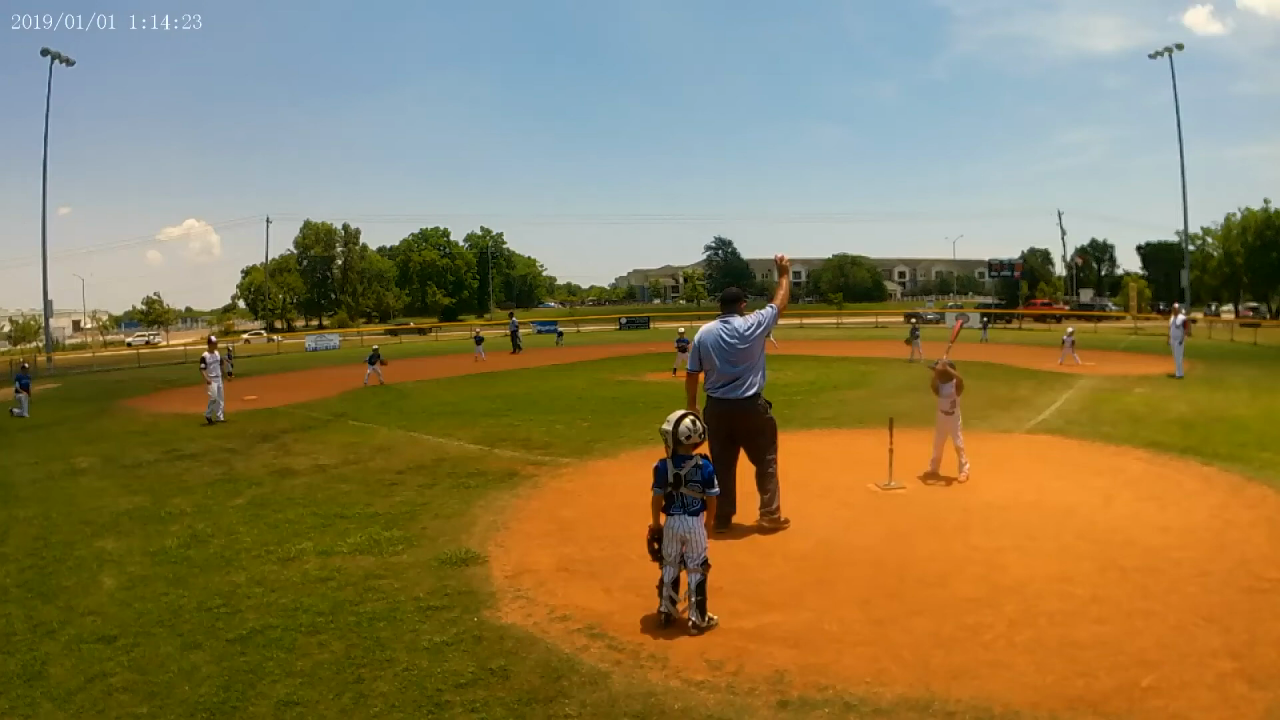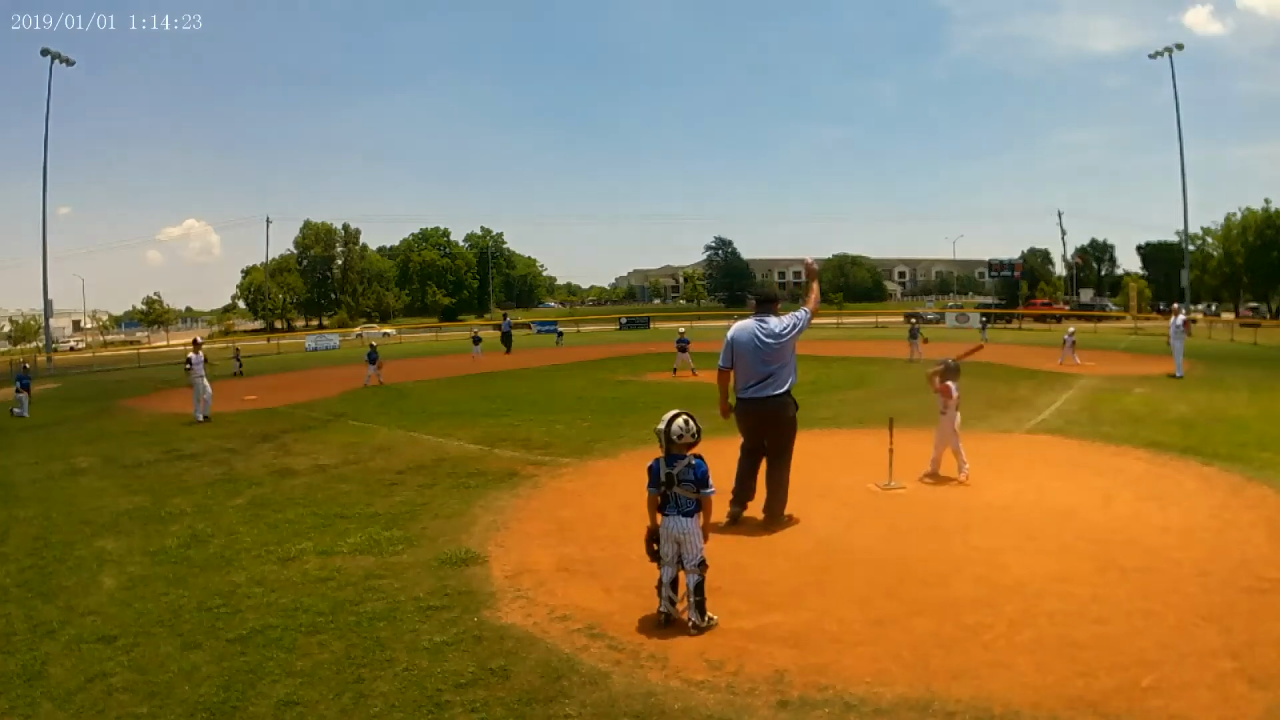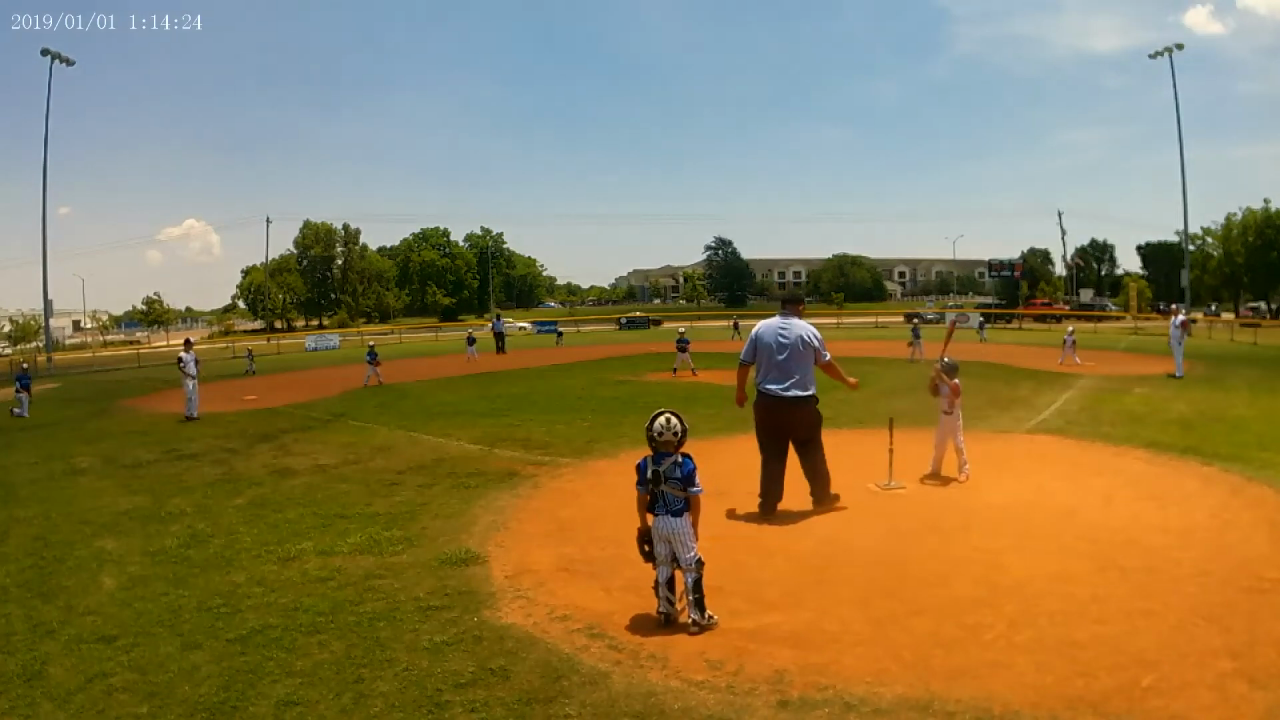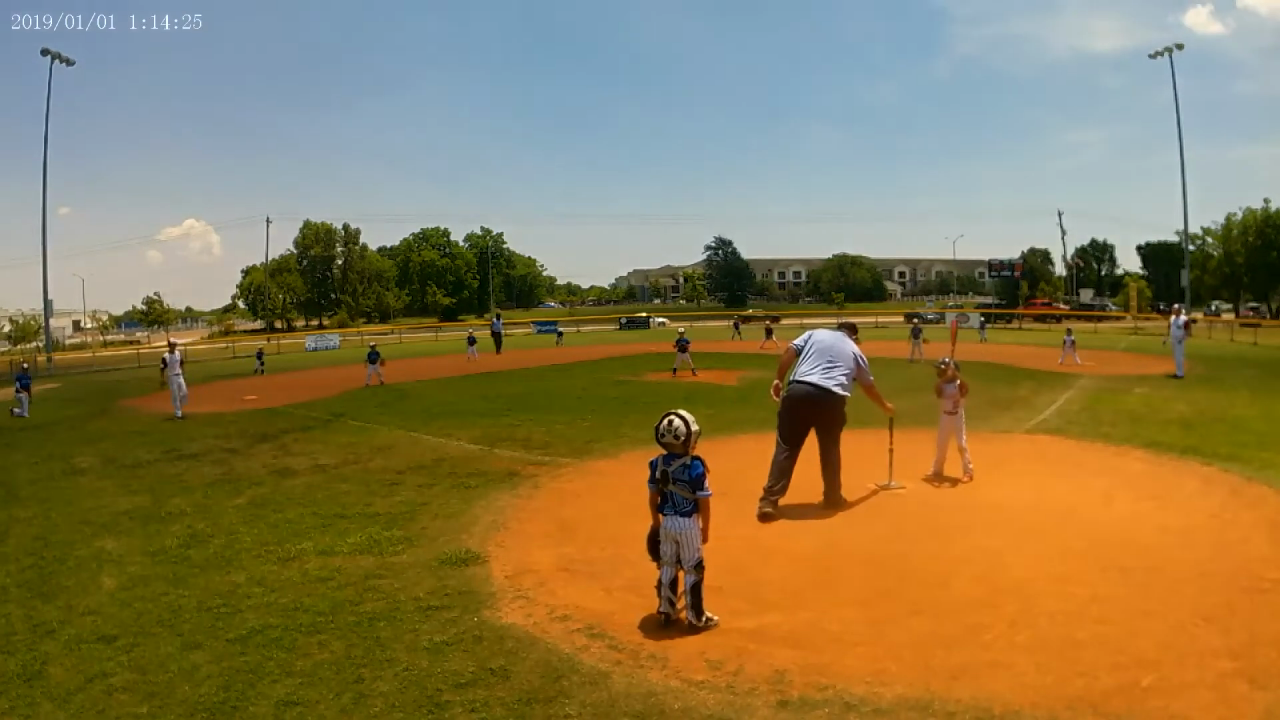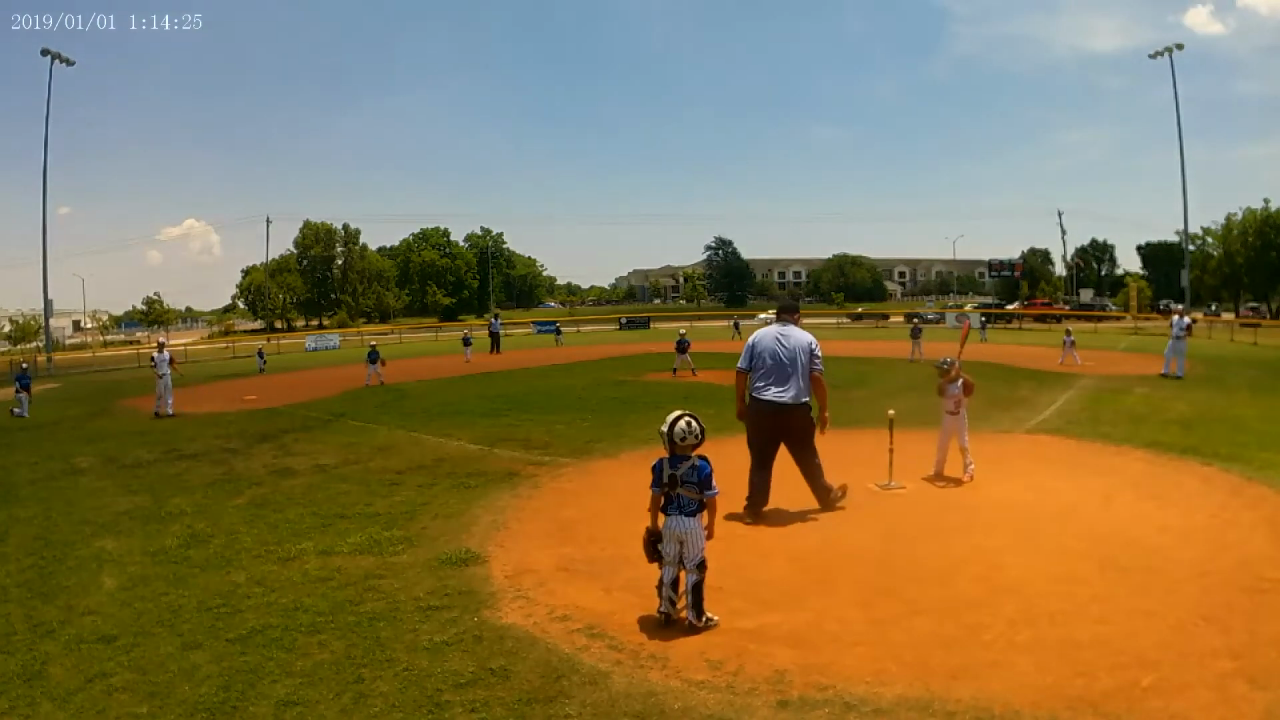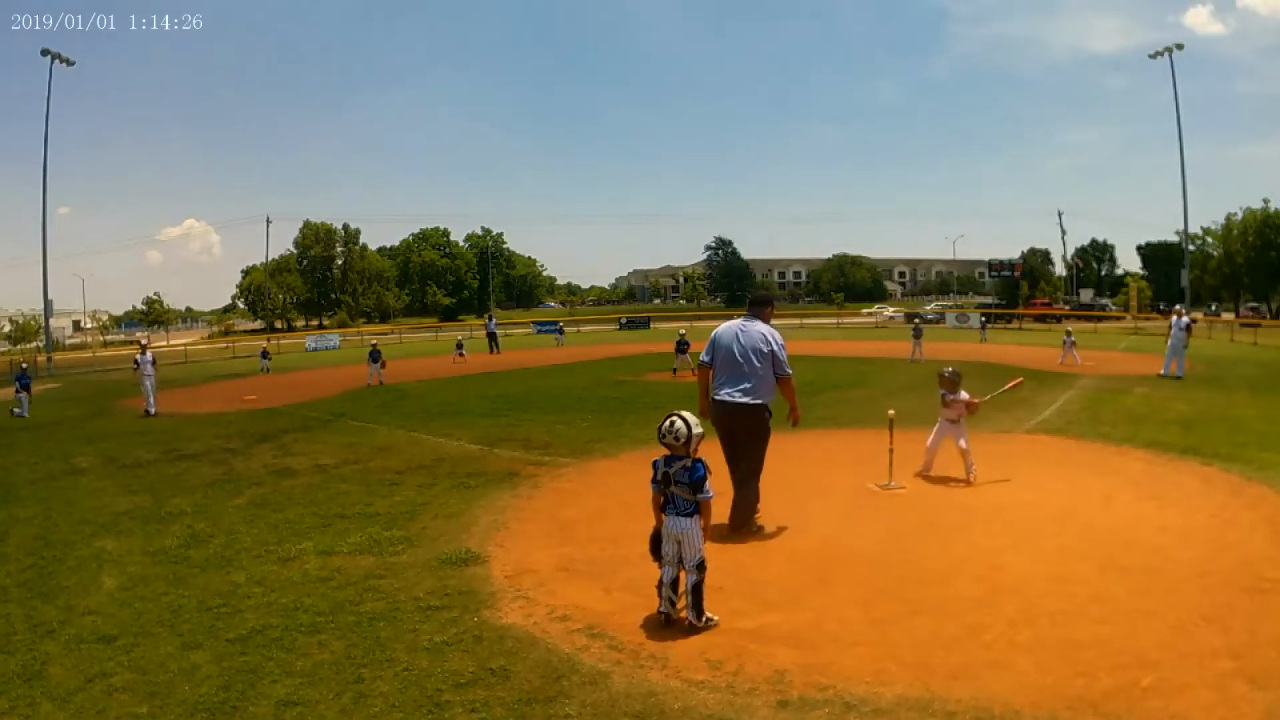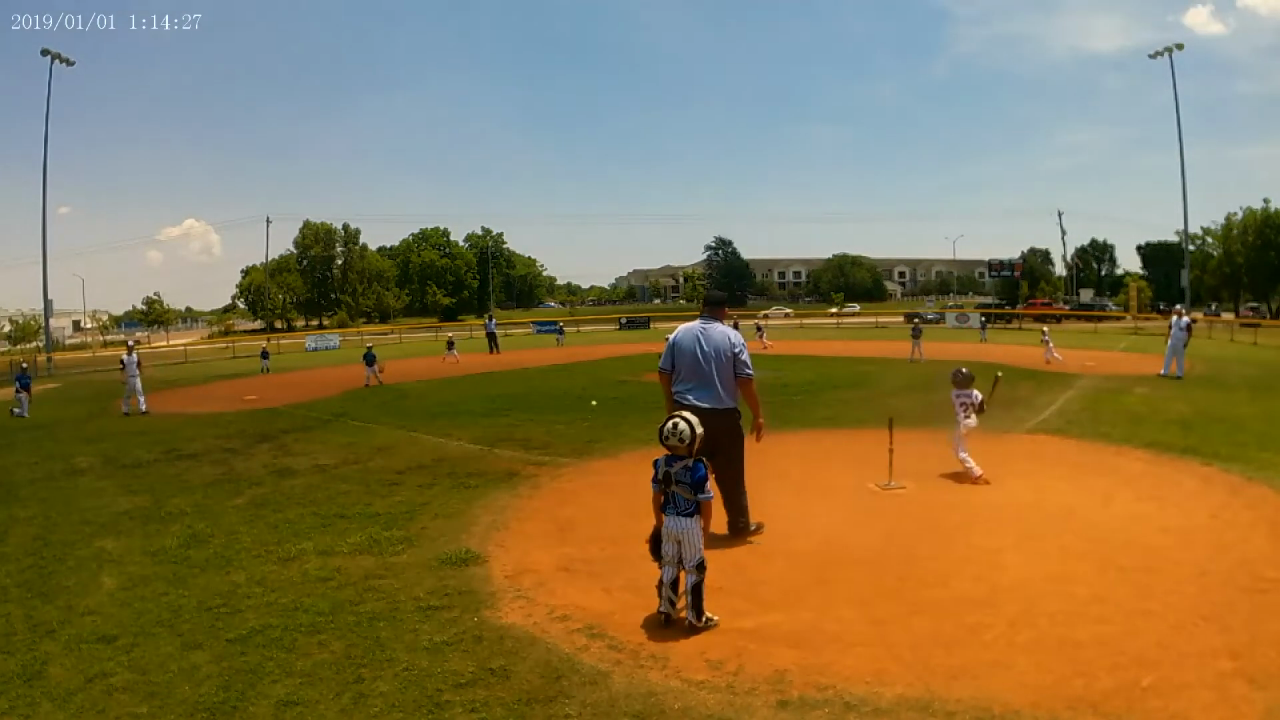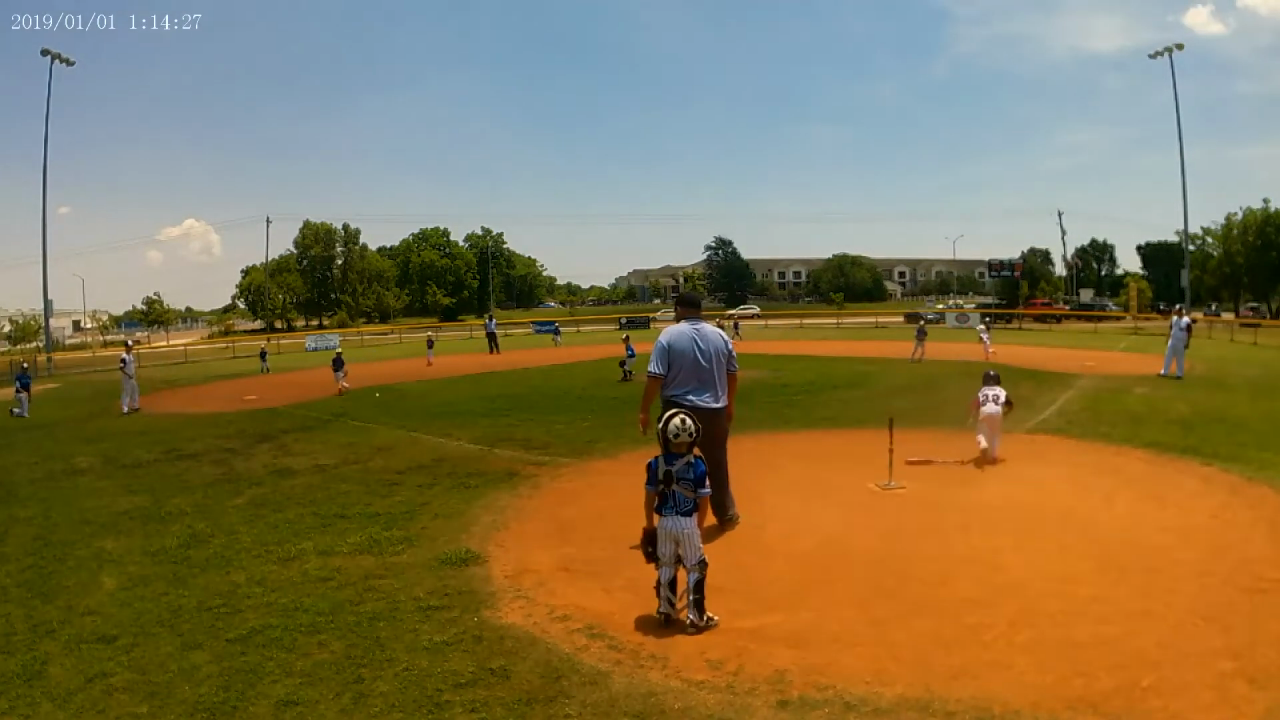
dt=0.7s
person 1, frame 1
left shoulder: (704, 332)
right shoulder: (752, 325)
left elbow: (692, 373)
right elbow: (780, 303)
left wrist: (692, 405)
right wrist: (784, 273)
left hip: (717, 407)
right hip: (750, 406)
left knee: (722, 465)
right knee: (765, 460)
left ankle: (722, 519)
right ankle: (770, 515)
person 1, frame 2
left shoulder: (737, 330)
right shoulder: (786, 326)
left elbow: (723, 370)
right elbow: (812, 307)
left wrist: (724, 400)
right wrist: (813, 278)
left hip: (746, 405)
right hip: (778, 405)
left knee: (750, 453)
right knee: (778, 461)
left ankle: (737, 505)
right ankle: (774, 515)
person 1, frame 3
left shoulder: (761, 328)
right shoulder: (808, 330)
left elbow: (744, 364)
right elbow: (826, 364)
left wrist: (740, 390)
right wrist: (847, 381)
left hip: (767, 402)
right hip: (801, 402)
left knee: (771, 455)
right knee: (812, 451)
left ankle: (767, 506)
right ankle: (822, 497)
person 1, frame 4
left shoulder: (815, 334)
right shoulder: (854, 350)
left elbow: (790, 351)
right elbow: (869, 386)
left wrist: (778, 379)
right wrist: (884, 406)
left hip: (799, 392)
right hip: (831, 399)
left knee: (786, 447)
right knee: (830, 449)
left ankle: (769, 502)
right ankle: (833, 497)
person 1, frame 5
left shoulder: (758, 336)
right shoulder: (807, 339)
left elbow: (741, 372)
right elbow: (817, 377)
left wrist: (740, 403)
right wrist: (823, 410)
left hip: (760, 407)
right hip: (795, 409)
left knee: (760, 460)
right knee: (807, 457)
left ankle: (754, 509)
right ankle: (826, 496)
person 1, frame 6
left shoulder: (722, 330)
right shoulder: (770, 335)
left elbow: (704, 367)
right elbow: (784, 378)
left wrist: (704, 399)
right wrist: (794, 407)
left hip: (721, 408)
right hip: (752, 411)
left knee: (736, 465)
right knee: (749, 468)
left ankle: (747, 512)
right ankle: (741, 523)
person 1, frame 7
left shoulder: (680, 333)
right shoulder: (732, 337)
left elbow: (664, 373)
right elbow: (745, 380)
left wrist: (671, 402)
right wrist: (757, 415)
left hip: (684, 412)
right hip: (721, 415)
right knee: (730, 473)
right ankle: (740, 525)
person 1, frame 8
left shoulder: (669, 335)
right shoulder: (720, 336)
left elbow: (655, 378)
right elbow: (732, 375)
left wrist: (645, 411)
right wrist: (729, 405)
left hip: (678, 411)
right hip: (714, 412)
right knee: (717, 466)
right ankle: (726, 515)
person 2, frame 1
left shoulder: (663, 467)
right shoulder: (705, 466)
left elbow: (657, 499)
right elbow: (712, 500)
left wrist: (656, 524)
right wrist: (706, 523)
left hip: (671, 523)
right hip: (695, 523)
left knee: (669, 567)
right knee: (697, 570)
left ankle: (666, 612)
right ankle: (698, 619)
person 2, frame 2
left shoulder: (657, 466)
right shoulder: (698, 466)
left elbow: (652, 499)
right elbow: (706, 500)
left wrist: (653, 524)
right wrist: (706, 526)
left hip: (667, 523)
right hip: (690, 524)
left knee: (667, 568)
right knee: (694, 571)
left ankle: (666, 612)
right ankle: (698, 619)
person 2, frame 3
left shoulder: (645, 465)
right shoulder: (686, 464)
left elbow: (641, 499)
right elbow: (695, 499)
left wrist: (644, 524)
right wrist: (695, 526)
left hip: (658, 523)
right hip: (680, 522)
left knee: (663, 568)
right knee: (692, 568)
left ankle: (666, 612)
right ankle: (698, 617)
person 2, frame 4
left shoulder: (657, 464)
right shoulder: (696, 467)
left elbow: (653, 498)
right elbow: (704, 502)
left wrist: (655, 523)
right wrist: (706, 528)
left hip: (667, 523)
right hip: (688, 524)
left knee: (667, 567)
right knee: (693, 570)
left ankle: (666, 611)
right ankle: (696, 617)
person 2, frame 5
left shoulder: (661, 466)
right shoulder: (702, 466)
left elbow: (655, 500)
right elbow: (711, 501)
left wrist: (653, 525)
right wrist: (711, 526)
left hip: (670, 522)
right hip: (693, 523)
left knee: (669, 567)
right knee: (695, 570)
left ankle: (666, 611)
right ankle: (696, 617)
person 2, frame 6
left shoulder: (660, 464)
right shoulder: (697, 468)
left elbow: (655, 499)
right elbow: (705, 504)
left wrist: (659, 524)
right wrist: (706, 528)
left hip: (669, 523)
right hip: (690, 524)
left knee: (668, 567)
right knee: (694, 570)
left ankle: (666, 611)
right ankle: (696, 617)
person 2, frame 7
left shoulder: (661, 464)
right shoulder: (699, 468)
left elbow: (656, 498)
right elbow: (706, 505)
left wrist: (659, 523)
right wrist: (706, 529)
left hip: (669, 523)
right hip: (690, 524)
left knee: (669, 567)
right knee: (694, 570)
left ankle: (666, 611)
right ankle: (696, 617)
person 2, frame 8
left shoulder: (655, 464)
right shoulder: (697, 465)
left elbow: (649, 499)
right elbow: (704, 501)
left wrist: (649, 524)
right wrist: (700, 525)
left hip: (665, 522)
right hip: (687, 523)
left knee: (666, 567)
right knee: (696, 569)
left ankle: (666, 611)
right ankle: (696, 617)
